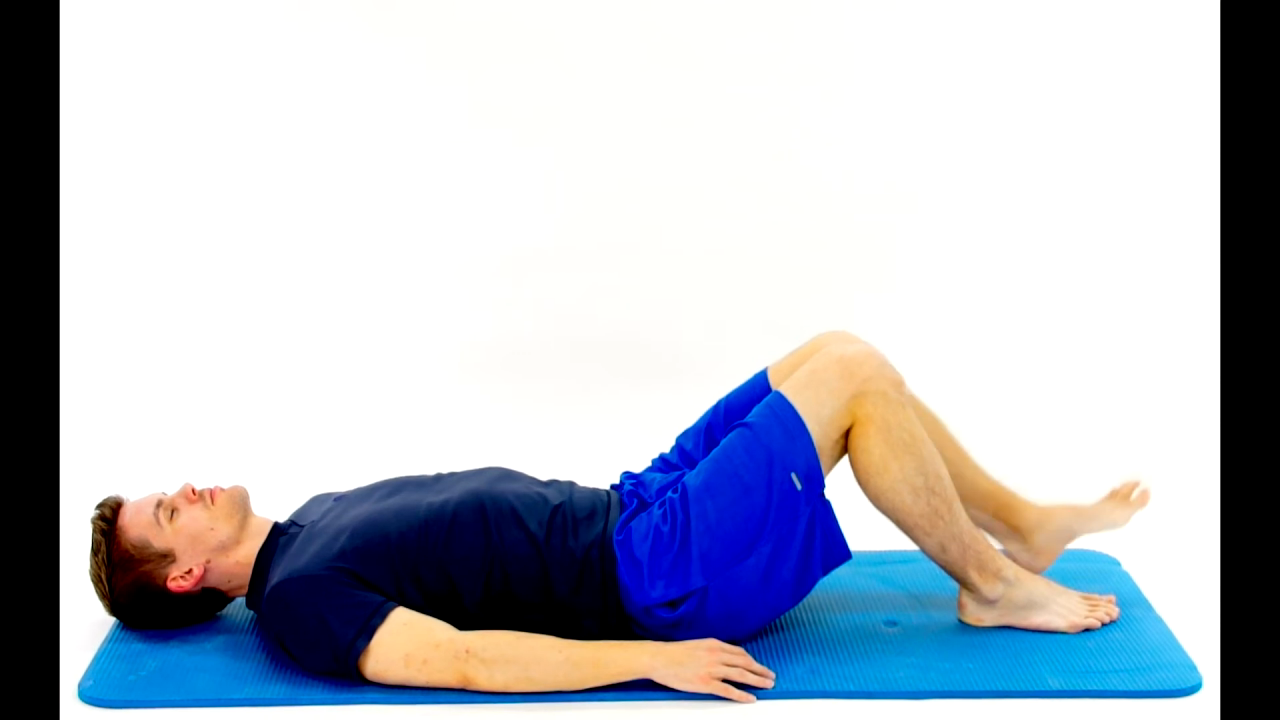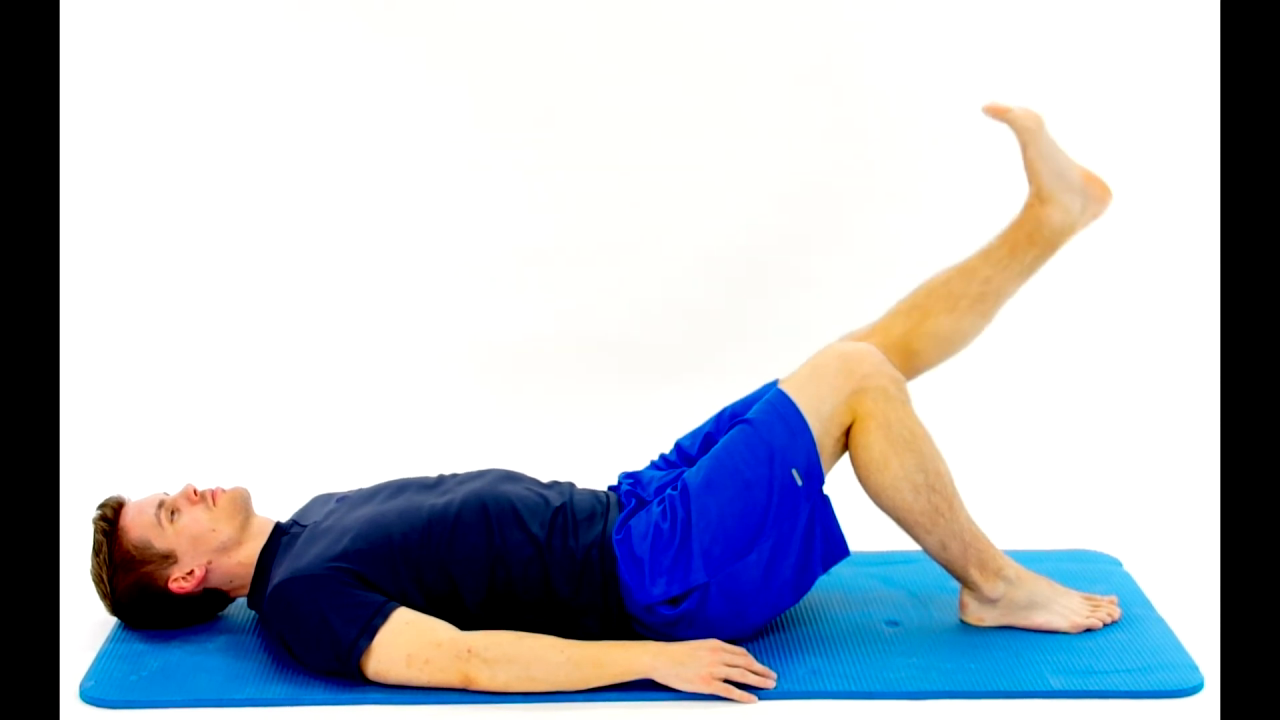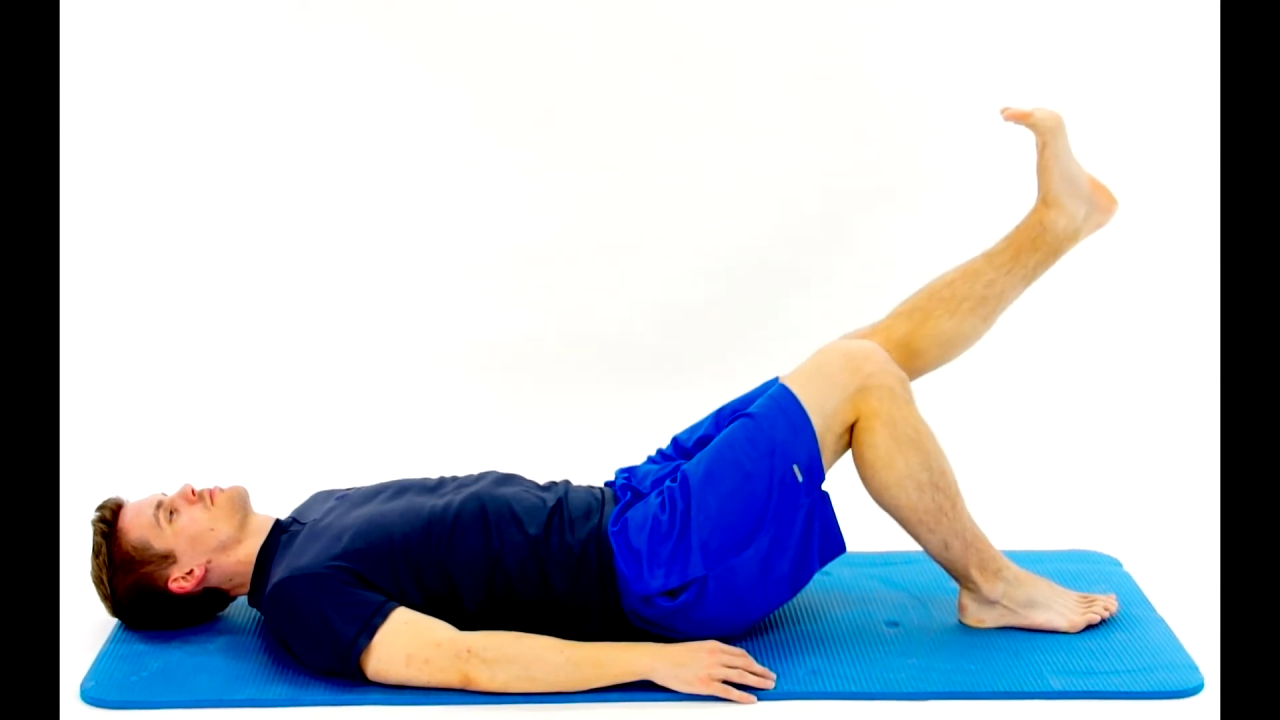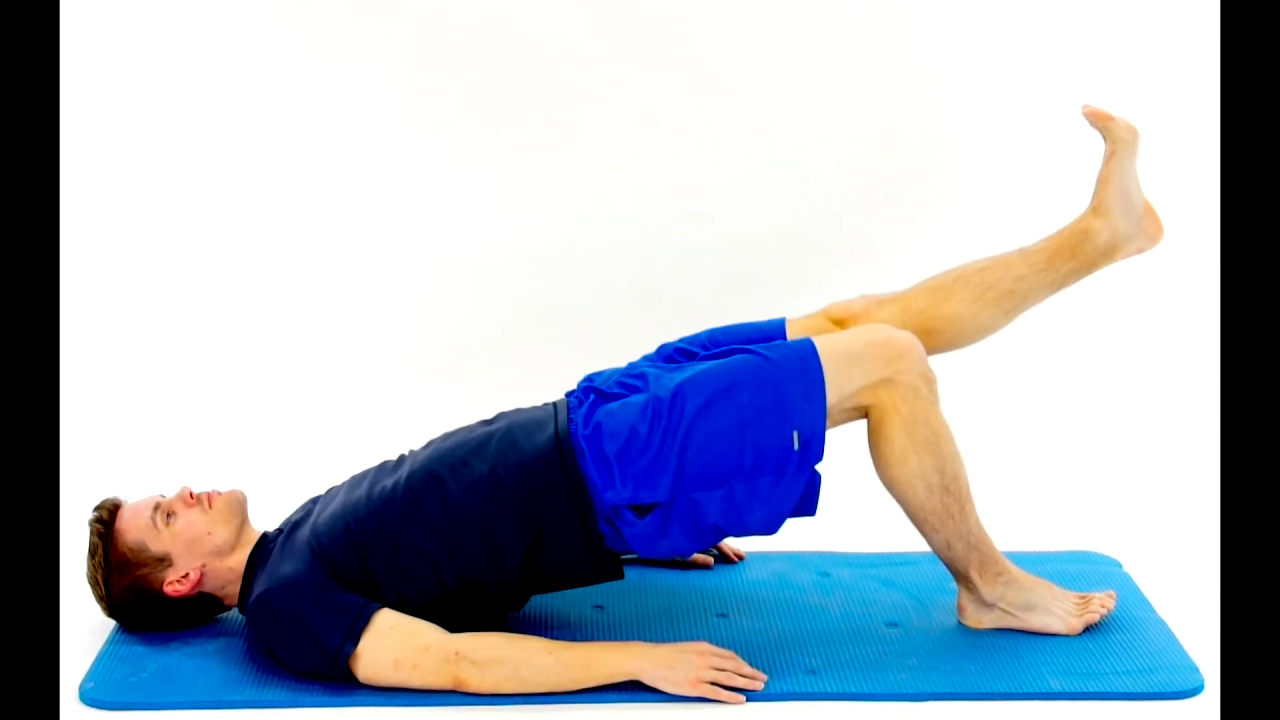
dt=1s
person 1, frame 1
left shoulder: (317, 525)
right shoulder: (300, 600)
right elbow: (464, 660)
right wrist: (651, 657)
left hip: (631, 511)
right hip: (657, 577)
left knee: (830, 357)
right knee: (851, 372)
left ankle: (1026, 529)
right ankle: (992, 586)
person 1, frame 2
left shoulder: (318, 526)
right shoulder: (303, 599)
right elbow: (468, 660)
right wrist: (654, 655)
left hip: (632, 512)
right hip: (660, 576)
left knee: (865, 354)
right knee: (857, 375)
left ankle: (1050, 214)
right ankle: (993, 588)
person 1, frame 3
left shoulder: (319, 521)
right shoulder: (303, 599)
right elbow: (465, 661)
right wrist: (653, 656)
left hip: (628, 507)
right hip: (659, 571)
left knee: (865, 355)
right knee: (862, 377)
left ankle: (1055, 219)
right ankle: (993, 591)
person 1, frame 4
left shoulder: (307, 537)
right shoulder: (284, 609)
right elbow: (454, 663)
right wrist: (640, 660)
left hip: (601, 426)
right hip: (613, 464)
left knee: (854, 326)
right knee: (889, 363)
left ankle: (1100, 231)
right ankle: (990, 589)
